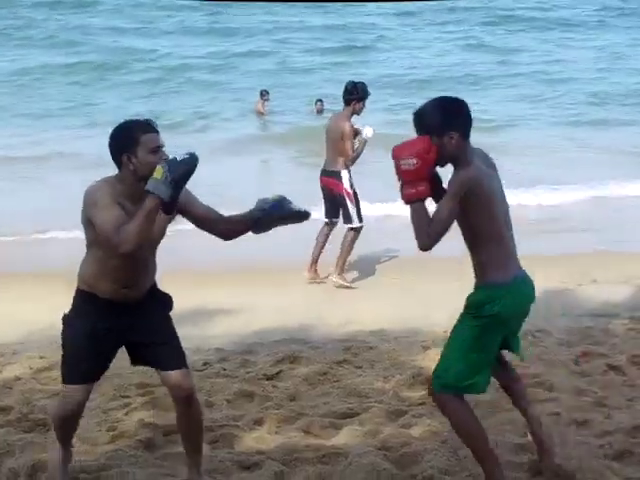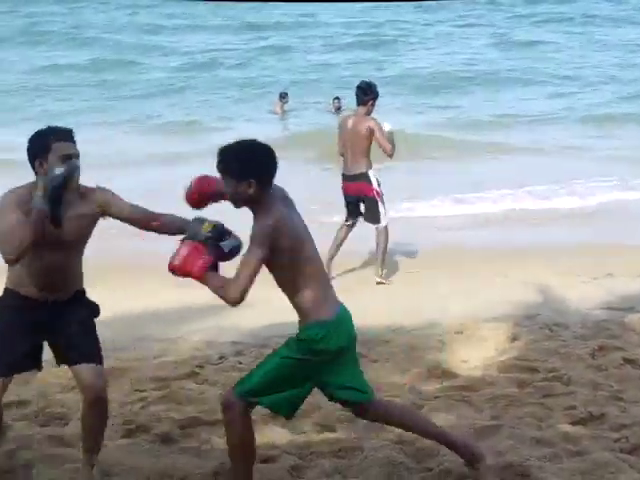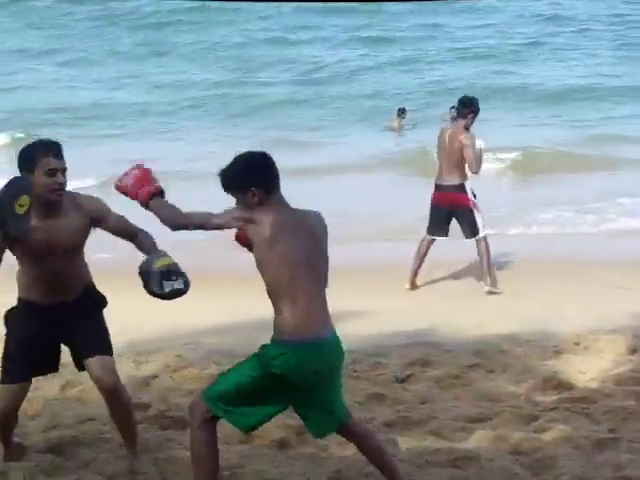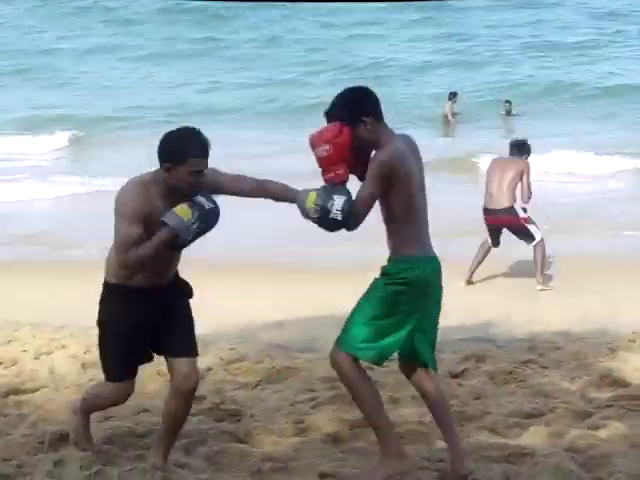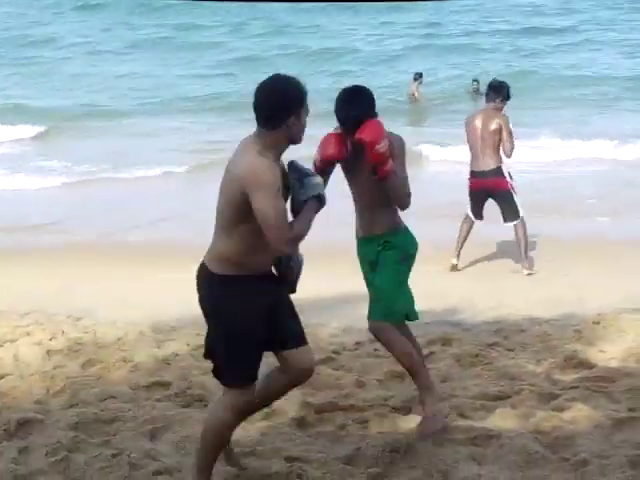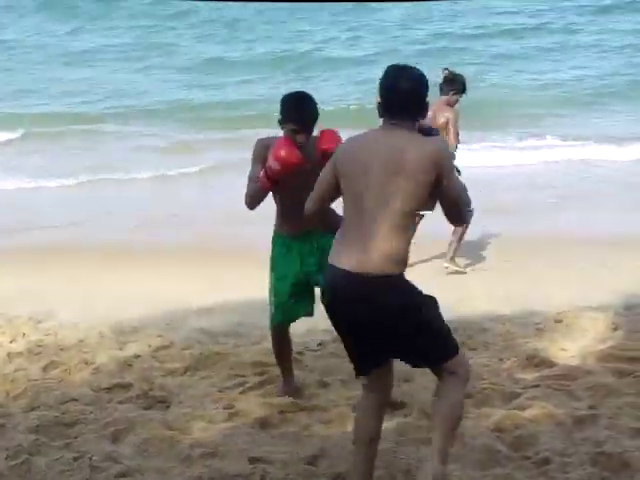
dt=0.5s
person 1, frame 1
left shoulder: (173, 192)
right shoulder: (100, 195)
left elbow: (222, 228)
right elbow: (126, 244)
left wrist: (259, 215)
right wrist: (156, 195)
left hip: (145, 303)
right hip: (95, 308)
left knee: (183, 388)
right knee: (72, 401)
right ankle: (62, 450)
person 1, frame 2
left shoulder: (92, 197)
left elbow: (150, 220)
left wrist: (195, 227)
right wrist: (42, 207)
left hip: (70, 305)
left knee: (95, 390)
person 1, frame 3
left shoulder: (86, 206)
left elbow: (134, 233)
left wrist: (157, 257)
left hip: (81, 303)
right hip: (33, 311)
left knee: (109, 382)
left ankle: (134, 455)
person 1, frame 4
left shoulder: (201, 182)
right shoulder: (134, 195)
left elbow: (254, 186)
right elbow: (128, 264)
left wrist: (303, 196)
right wrist: (171, 230)
left hip: (168, 291)
right hip: (124, 296)
left knee: (188, 380)
right knee: (117, 391)
left ankle: (160, 457)
right ankle: (80, 412)
person 1, frame 5
left shoulder: (261, 151)
right shoulder: (258, 169)
right elbow: (282, 244)
right wrist: (312, 206)
left hip: (260, 278)
right hip: (226, 286)
left knee: (302, 365)
right knee: (237, 397)
left ankle: (224, 428)
person 1, frame 6
left shoulder: (350, 147)
right shoulder: (433, 151)
left elbow: (313, 209)
right elbow: (460, 216)
left hip: (337, 284)
right hip: (383, 288)
left knee: (376, 381)
right knee: (455, 371)
person 2, frame 1
left shoulder: (468, 178)
right shoulder: (480, 159)
left elbow: (426, 241)
right elbow: (451, 205)
left wrist: (413, 190)
right wrist: (428, 183)
left hip: (494, 295)
right hip: (517, 286)
left knee: (443, 389)
right knee: (493, 360)
right ankle: (542, 440)
person 2, frame 2
left shoulder: (268, 227)
right shoulder: (278, 197)
left elbow: (234, 295)
left wrist: (199, 270)
left hip: (319, 336)
right hip: (336, 324)
left knee: (234, 403)
right knee: (363, 405)
right ankle: (465, 449)
person 2, frame 3
left shoulder: (252, 219)
right shoulder: (316, 221)
left elbow: (177, 221)
left wrist: (147, 195)
left hip: (288, 356)
right hip: (328, 348)
left knee: (201, 412)
right knee: (338, 420)
person 2, frame 4
left shoulder: (386, 158)
right shoulder: (407, 144)
left elbow: (351, 219)
right wrist: (353, 164)
left hip: (405, 270)
right hip: (425, 266)
left knee: (343, 356)
right knee: (419, 368)
person 2, frame 5
left shoulder: (393, 143)
right shoulder: (342, 142)
left elbow: (403, 201)
left wrist: (383, 162)
right wrist: (322, 163)
left hip: (394, 241)
right hip: (366, 243)
left knee: (381, 324)
right knee: (393, 320)
left ankle: (430, 403)
right ankle: (425, 385)
person 2, frame 6
left shoulder: (318, 146)
right shoulder: (264, 148)
right elbow: (250, 202)
right wrist: (270, 174)
left hip: (323, 236)
right hip: (287, 243)
right knee: (280, 319)
right ankle: (287, 377)
person 3, frame 1
left shoulder: (334, 118)
right shoulder: (346, 125)
right elbow: (350, 159)
left wrist: (357, 134)
right wrist: (364, 139)
left hip: (326, 175)
right hip: (339, 177)
left knee: (329, 222)
right knee: (355, 225)
left ankle: (312, 269)
right ankle: (338, 273)
person 3, frame 2
left shoulder: (343, 121)
right shoulder: (370, 123)
right elbow: (390, 152)
right wrist: (387, 133)
left hip: (346, 179)
right hip: (365, 178)
left knee: (349, 221)
right knee: (381, 225)
left ankle: (328, 263)
right ankle: (380, 272)
person 3, frame 3
left shoulder: (443, 132)
right shoulder: (466, 137)
right elbow: (475, 169)
right wrist: (479, 150)
left hip: (440, 190)
right hip: (460, 191)
left knee: (430, 236)
right knee: (480, 237)
left ankle: (411, 280)
right ankle: (489, 283)
person 3, frame 4
left shoulder: (494, 162)
right shoulder: (523, 165)
right elbow: (525, 198)
right wrist: (529, 186)
left hip: (489, 212)
right hip: (509, 211)
left knee: (491, 241)
right knee: (538, 240)
left ankle: (469, 276)
right ankle: (540, 281)
person 3, frame 5
left shoulder: (470, 119)
right shoulder: (501, 119)
right elbow: (508, 152)
right wrist: (510, 136)
left hip: (475, 176)
right hip: (496, 175)
left knee: (471, 217)
right knee: (517, 219)
left ankle: (456, 257)
right ankle: (525, 264)
person 3, frame 6
left shoulder: (426, 111)
right shoulder: (450, 113)
right elbow: (452, 147)
right wrist: (455, 136)
right knee: (466, 211)
right ankle: (450, 259)
